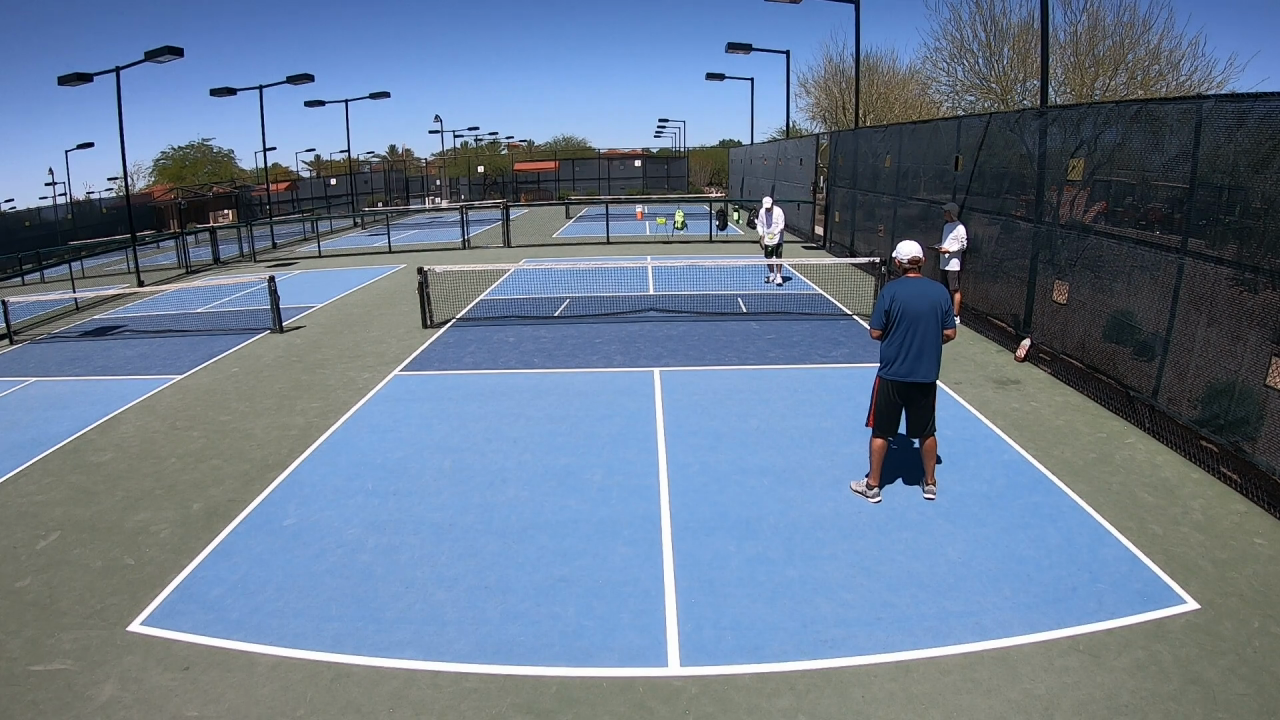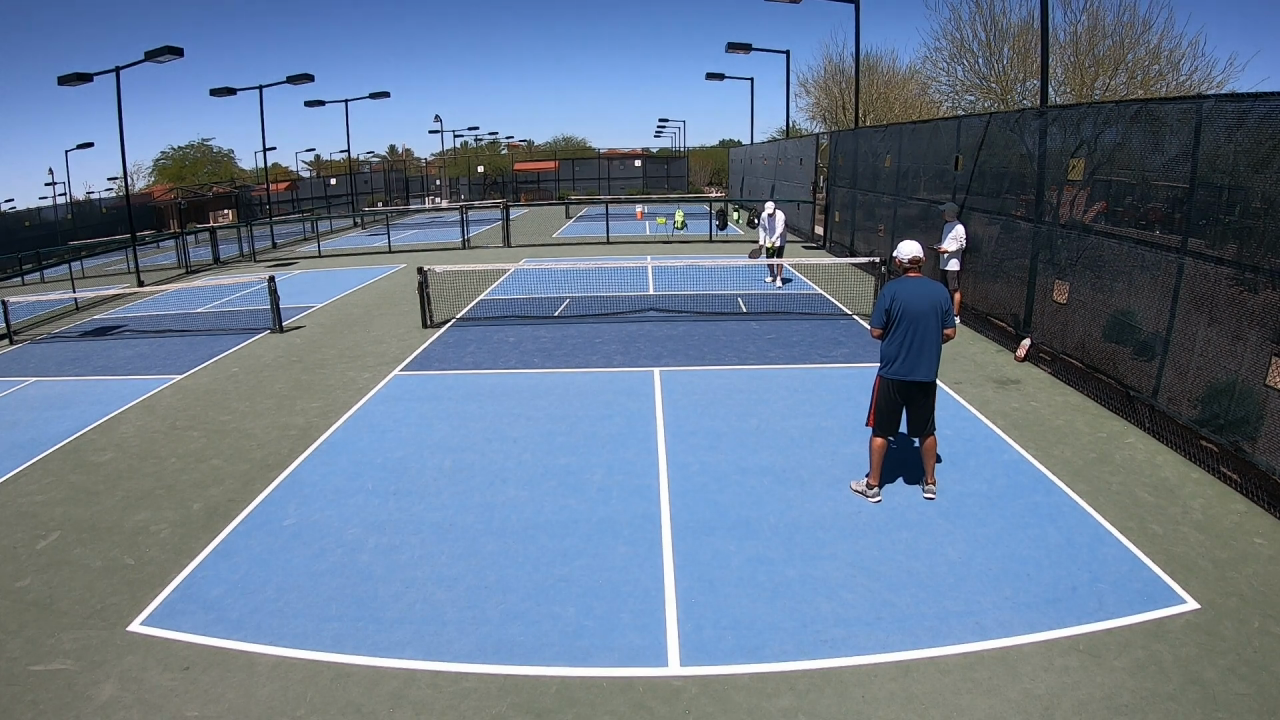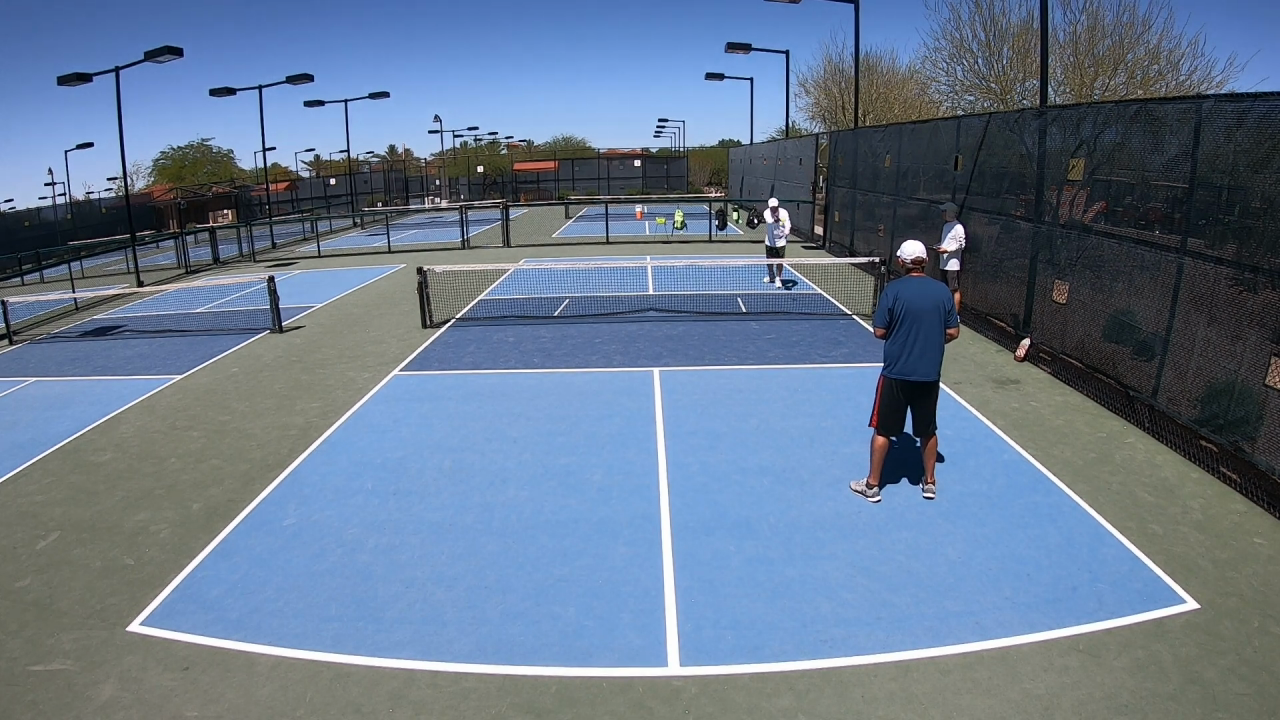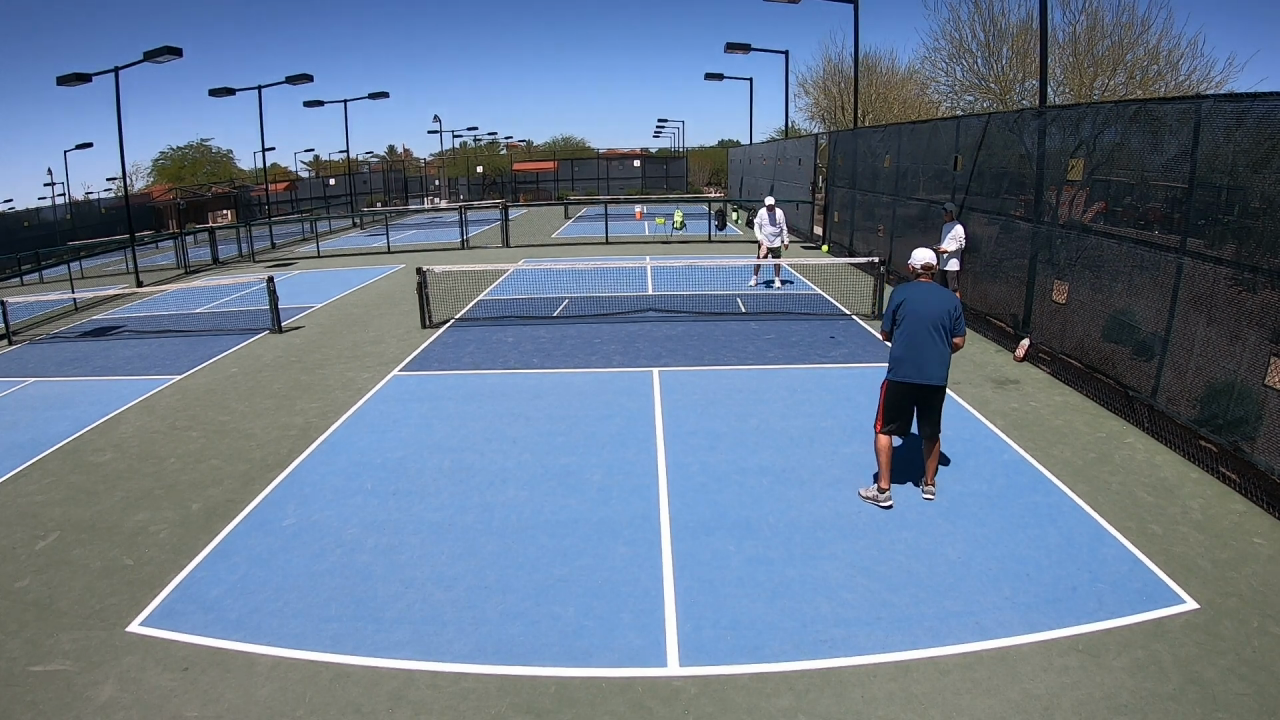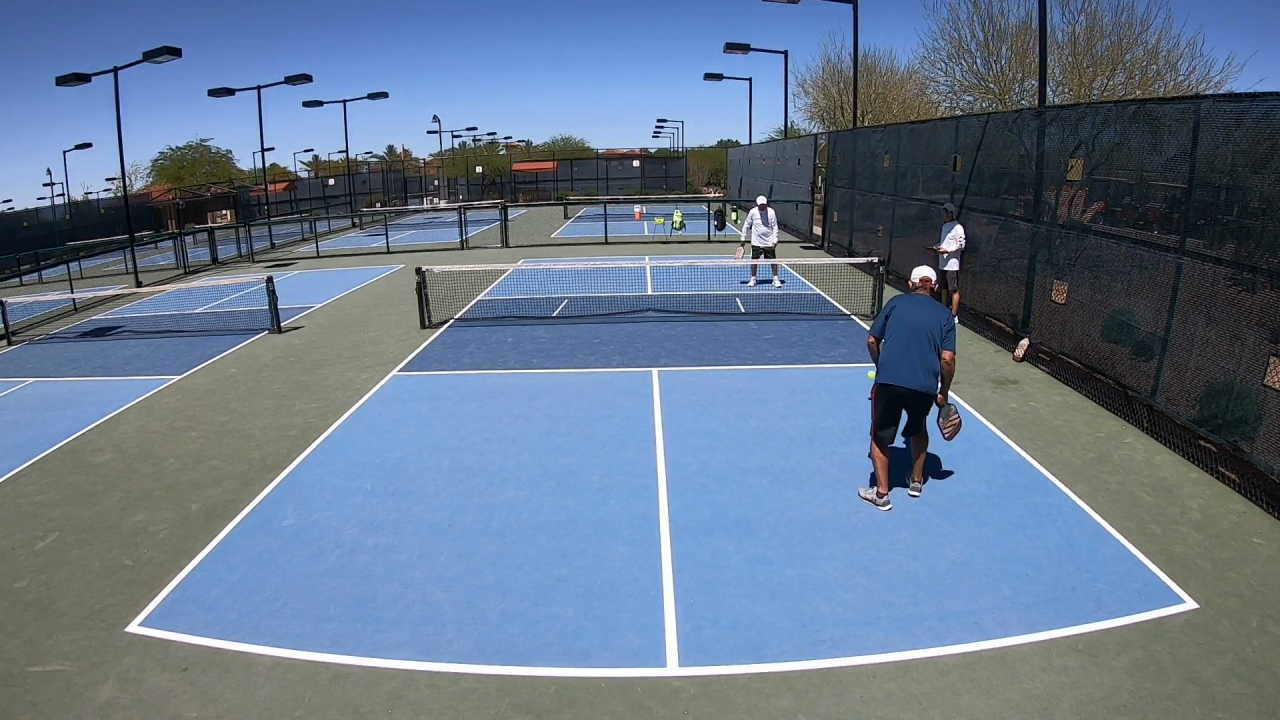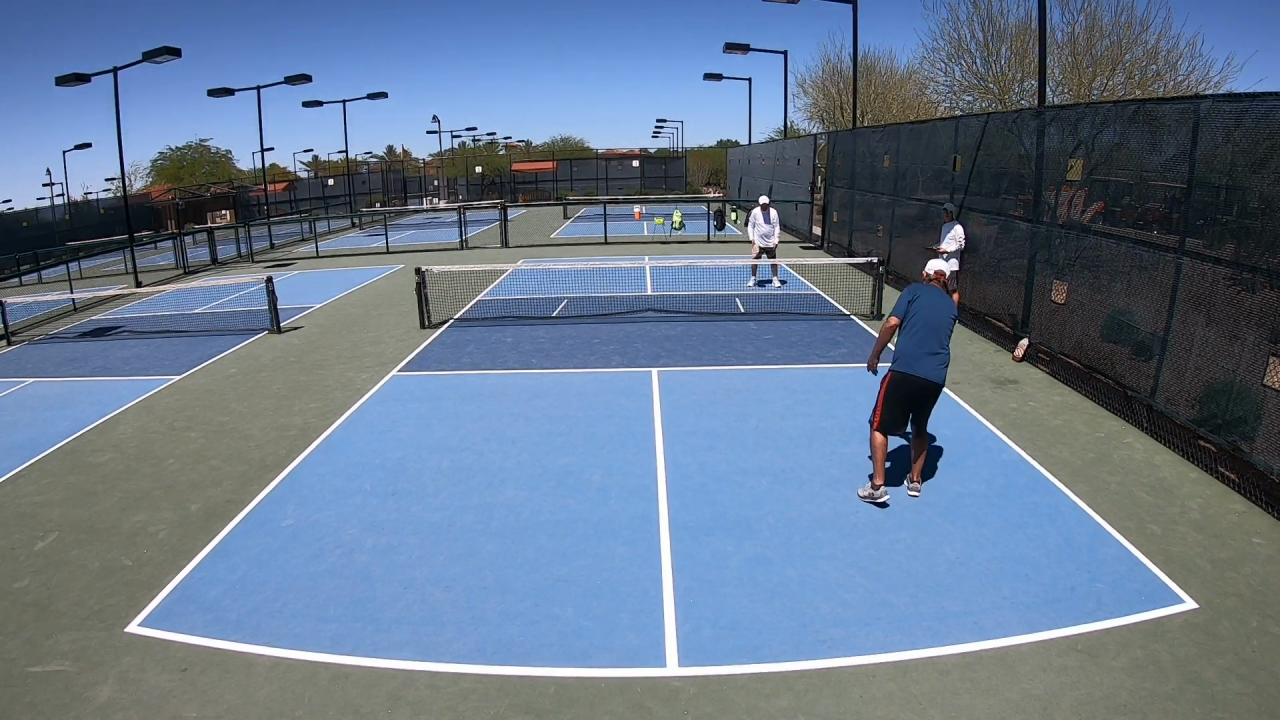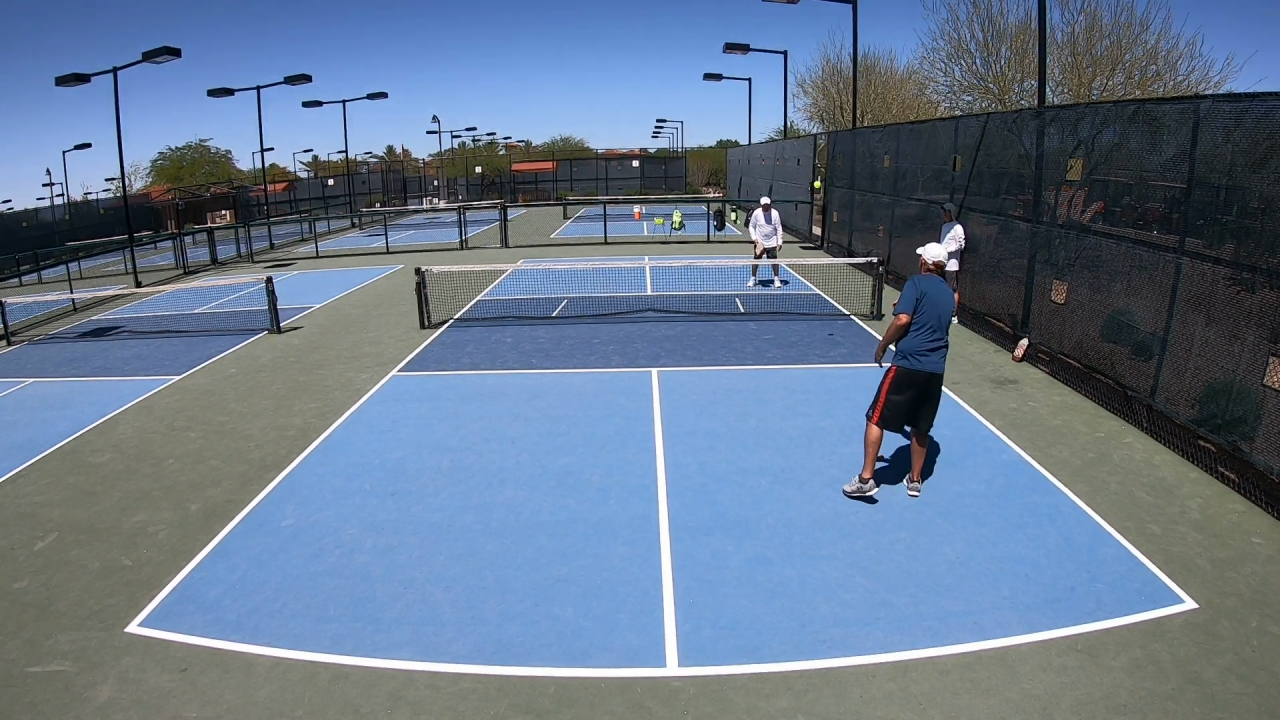
dt=0.4s
person 1, frame 1
left shoulder: (891, 290)
right shoulder: (940, 292)
left elbow: (875, 333)
right elbow: (950, 333)
left hip: (892, 375)
right hip: (926, 375)
left knee: (881, 431)
right knee: (926, 432)
left ankle: (873, 485)
right ankle: (930, 483)
person 1, frame 2
left shoulder: (891, 289)
right shoulder: (940, 291)
left elbow: (876, 332)
right elbow: (949, 333)
left hip: (892, 374)
right hip: (926, 375)
left knee: (880, 430)
right knee: (926, 431)
left ankle: (872, 484)
right ankle: (930, 482)
person 1, frame 3
left shoulder: (894, 289)
right shoulder: (943, 291)
left elbow: (879, 332)
right elbow: (953, 333)
left hip: (896, 373)
right hip: (930, 374)
left knee: (883, 430)
right knee: (927, 430)
left ankle: (872, 484)
right ankle: (929, 482)
person 1, frame 4
left shoulder: (901, 292)
right shoulder: (951, 299)
left elbow: (886, 334)
right elbow: (958, 342)
left hip: (900, 376)
right hip: (936, 378)
left knee: (884, 430)
right knee: (931, 433)
left ankle: (883, 489)
right ankle: (929, 483)
person 1, frame 5
left shoulder: (896, 303)
right shoulder: (944, 314)
left elbow: (872, 341)
right elbow: (947, 359)
left wrist: (881, 368)
right wrist: (944, 392)
left hip: (888, 381)
right hip: (925, 386)
left knee: (879, 437)
right knee: (918, 429)
left ankle: (882, 493)
right ankle: (916, 481)
person 1, frame 6
left shoulder: (914, 290)
right shoulder: (952, 306)
left elbow: (892, 323)
left wrist: (875, 355)
left hip: (904, 370)
right hip: (935, 377)
left knee: (879, 426)
right knee: (920, 427)
left ankle: (878, 485)
right ankle: (915, 480)
person 1, frame 7
left shoulder: (917, 282)
right shoulder: (948, 293)
left elbow: (903, 320)
left wrist: (882, 346)
left hip: (908, 365)
right hip: (935, 370)
left knee: (876, 419)
right knee: (921, 427)
left ankle: (866, 478)
right ankle: (915, 480)
